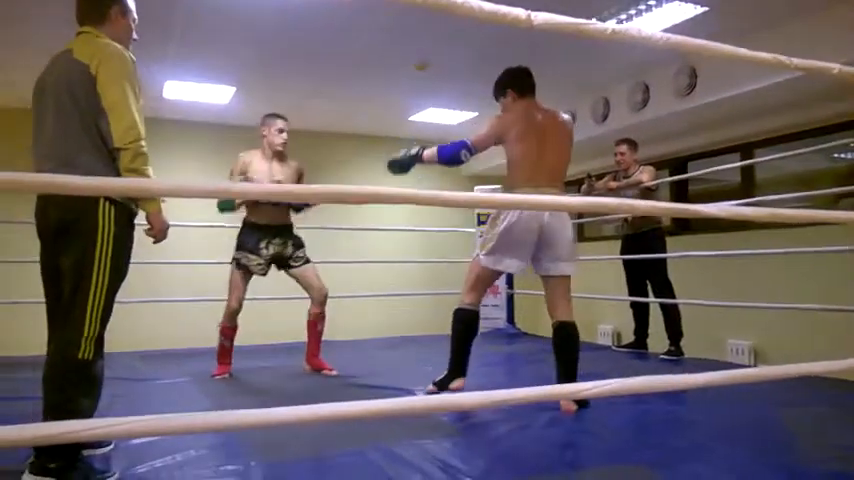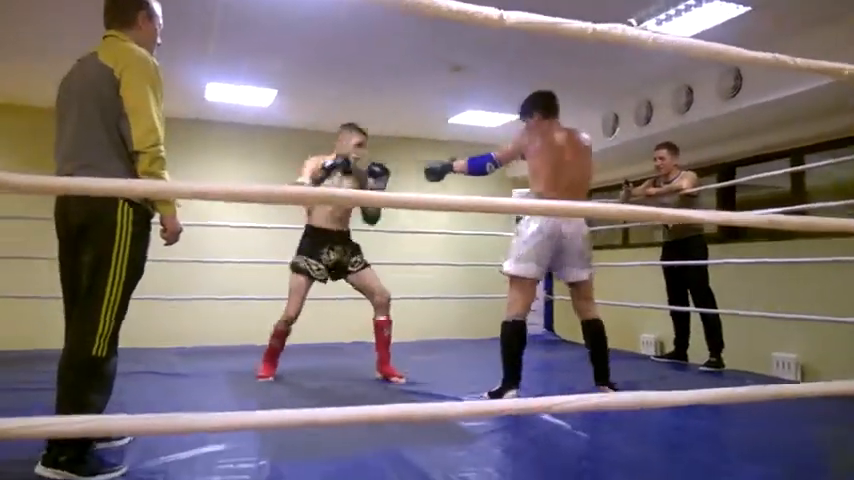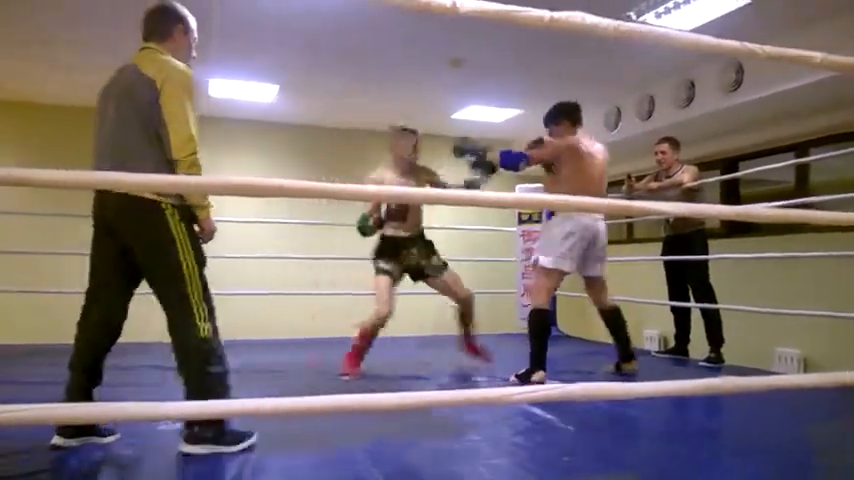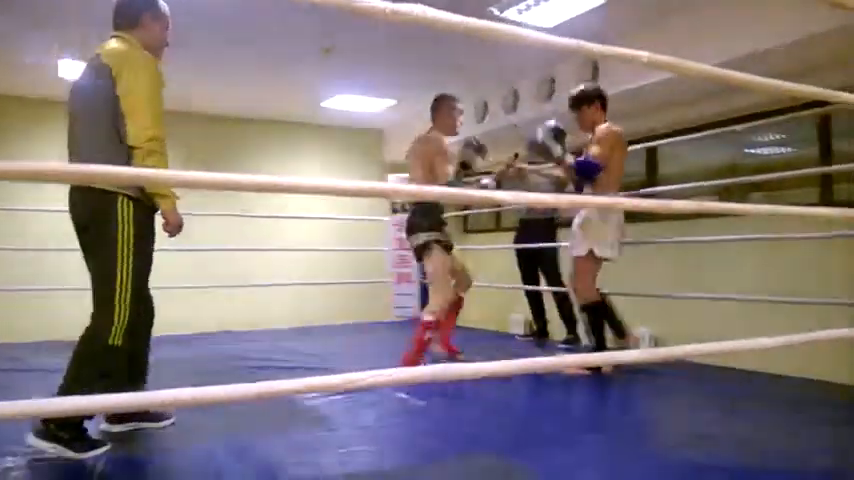
dt=1s
person 1, frame 1
left shoulder: (54, 67)
right shoulder: (111, 56)
left elbow: (49, 141)
right elbow: (127, 137)
right wrist: (152, 204)
left hip: (53, 203)
right hip: (96, 203)
left knee: (66, 328)
right knee: (83, 330)
left ankle: (62, 436)
person 1, frame 2
left shoulder: (77, 71)
right shoulder: (135, 60)
left elbow: (73, 143)
right elbow: (146, 140)
right wrist: (166, 206)
left hip: (72, 202)
right hip: (115, 204)
left knee: (84, 324)
right knee: (97, 327)
person 1, frame 3
left shoulder: (116, 80)
right shoulder: (171, 73)
left elbow: (114, 149)
right elbow: (182, 148)
right wrist: (201, 208)
left hip: (110, 204)
right hip: (154, 206)
left knee: (102, 310)
right knee: (191, 311)
left ankle: (76, 419)
right ankle: (206, 424)
person 1, frame 4
left shoulder: (96, 66)
right shoulder: (136, 59)
right elbow: (145, 139)
right wrist: (167, 200)
left hip: (89, 196)
right hip: (119, 198)
left knee: (122, 308)
right knee: (122, 313)
left ankle: (125, 405)
right ankle: (59, 421)
person 2, frame 1
left shoulder: (507, 121)
right shoulder: (565, 123)
left elbow: (460, 152)
left wrist: (415, 155)
left hip: (519, 208)
right hip: (557, 211)
left knee: (472, 290)
right knee: (561, 307)
left ankle: (455, 374)
person 2, frame 2
left shoulder: (531, 138)
right shoulder: (583, 140)
left elbow: (487, 163)
left wrist: (448, 166)
left hip: (540, 221)
right hip: (574, 222)
left knee: (517, 307)
right knee: (586, 306)
left ankle: (509, 386)
right ankle: (603, 382)
person 2, frame 3
left shoulder: (563, 145)
right shoulder: (600, 149)
left elbow: (517, 160)
right wrist: (547, 157)
left hip: (569, 222)
right hip: (595, 223)
left knee: (540, 293)
right knee: (599, 295)
left ankle: (536, 369)
right ankle: (627, 359)
person 2, frame 4
left shoulder: (605, 132)
right shoulder: (597, 138)
left elbow: (589, 171)
right elbow: (586, 180)
left hip: (599, 213)
right hip: (595, 213)
left knee: (582, 285)
right knee: (584, 285)
right ankle: (622, 336)
person 3, frame 1
left shoulder: (294, 166)
right shoulder: (245, 161)
left elbow: (303, 199)
right elbow: (224, 204)
left wrist: (301, 202)
left hip: (285, 237)
right hip: (253, 237)
left knee: (320, 293)
right knee: (233, 307)
left ankle: (313, 359)
right ankle: (223, 364)
person 3, frame 2
left shoulder: (358, 175)
right shoulder: (315, 164)
left elbow: (372, 218)
left wrist: (377, 192)
right wrist: (323, 174)
left hip: (345, 245)
right hip: (315, 243)
left knee: (382, 299)
right knee: (291, 313)
left ankle: (384, 366)
right ankle: (268, 362)
person 3, frame 3
left shoulder: (422, 173)
right shoulder: (378, 178)
right elbow: (364, 228)
left wrist: (481, 176)
right wrist: (381, 217)
left hip: (421, 247)
right hip: (391, 250)
left knee: (465, 297)
right knee: (383, 313)
left ankle: (469, 341)
right ankle: (354, 357)
person 3, frame 4
left shoulder: (421, 143)
right shoulder: (439, 143)
right elbow: (447, 189)
left wrist: (466, 158)
left hip: (417, 218)
right hip: (427, 219)
left knee: (463, 279)
right knee: (444, 296)
left ankle: (444, 343)
right ankle: (411, 361)
person 4, frame 1
left shoulder: (647, 170)
right shoulder: (613, 178)
left elbow: (643, 180)
right elbow: (586, 192)
left wrist: (617, 186)
right wrist: (589, 186)
left hip: (650, 235)
right hip: (629, 237)
left knee: (662, 289)
right knee: (636, 292)
left ankle: (675, 344)
right ankle: (640, 340)
person 4, frame 2
left shoulder: (689, 176)
right shoulder: (654, 182)
left elbow: (684, 187)
right elbow: (627, 197)
left wrist: (656, 192)
right wrist: (627, 192)
left hip: (692, 242)
right hip: (670, 244)
left knee: (702, 298)
right knee: (676, 300)
left ankle: (716, 355)
right ankle: (680, 350)
person 4, frame 3
left shoulder: (690, 171)
right shoulder: (656, 177)
left elbow: (685, 181)
right elbow: (631, 191)
left wrist: (658, 186)
right wrist: (630, 186)
left hip: (692, 237)
right hip: (671, 239)
left knee: (702, 292)
right knee: (676, 295)
left ankle: (716, 350)
right ankle: (681, 345)
person 4, frame 4
left shoulder: (556, 173)
right shoulder: (524, 173)
left elbow: (562, 179)
right elbow: (499, 180)
right wrist: (508, 168)
left hip: (545, 227)
right hip: (525, 228)
left knee: (553, 279)
right knee: (529, 283)
left ankle: (572, 332)
right ankle: (541, 329)
